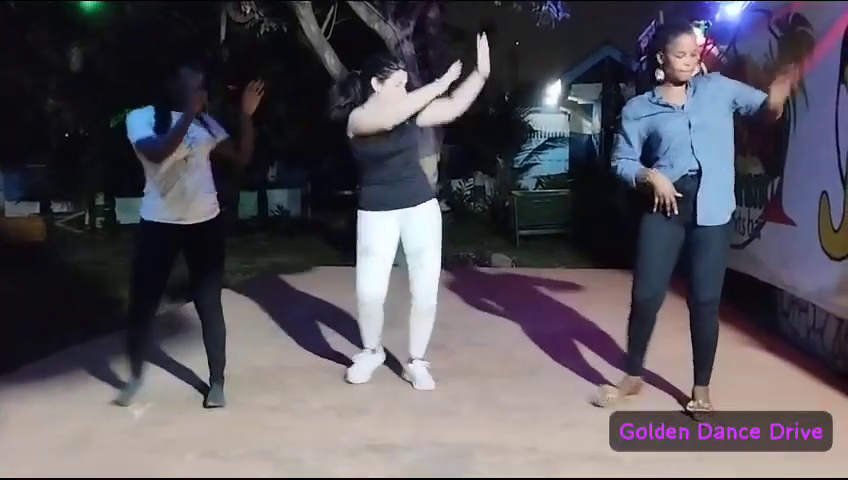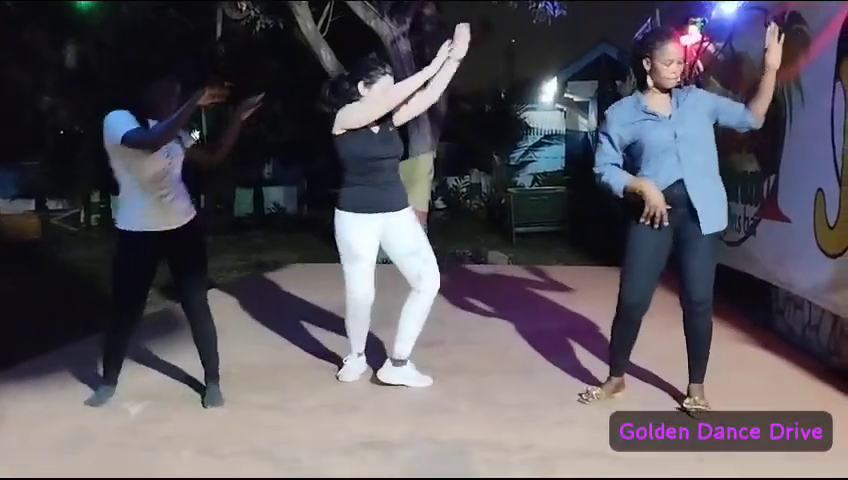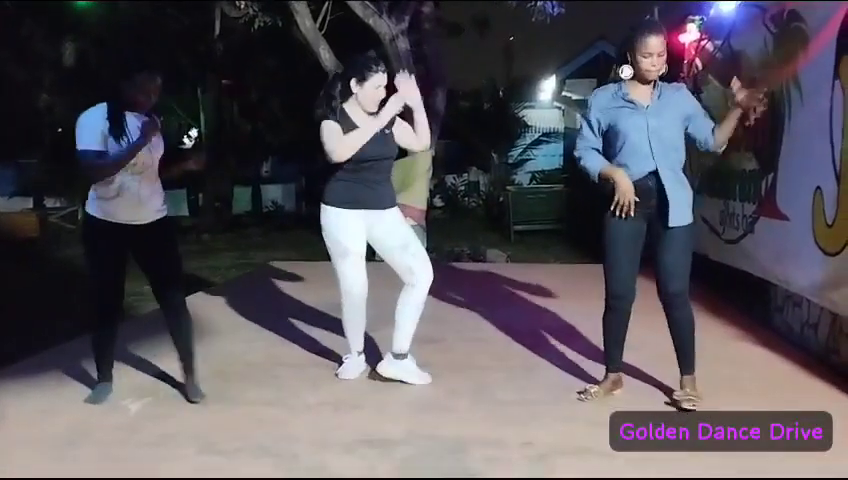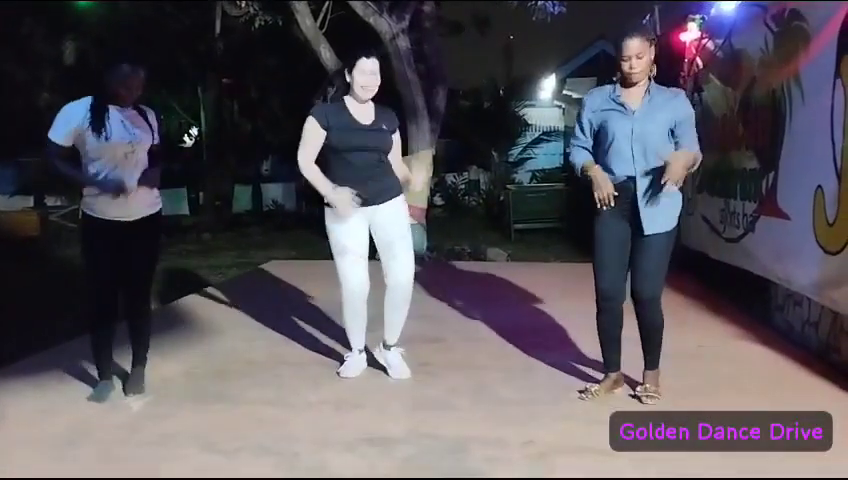
dt=0.2s
person 1, frame 1
left shoulder: (717, 88)
right shoulder: (639, 109)
left elbow: (766, 109)
right elbow: (622, 160)
left wrist: (777, 96)
right wrist: (650, 176)
left hip: (711, 207)
right hip: (664, 207)
left knee: (705, 301)
right knee: (645, 296)
left ankle: (701, 389)
right ankle: (633, 377)
person 1, frame 2
left shoulder: (698, 101)
right shoulder: (622, 113)
left elbow: (750, 120)
right elbow: (605, 168)
left wrist: (770, 70)
right wrist: (642, 186)
left hip: (700, 212)
right hip: (653, 212)
left knee: (698, 301)
right knee: (632, 300)
left ankle: (696, 388)
right ankle: (616, 377)
person 1, frame 3
left shoulder: (680, 97)
right shoulder: (603, 99)
left elbow: (712, 140)
right elbow: (585, 152)
left wrist: (737, 109)
right wrist: (615, 174)
left hip: (672, 204)
right hip: (627, 202)
left knee: (675, 292)
right knee: (618, 293)
left ankle: (687, 380)
right ankle: (612, 374)
person 1, frame 4
left shoulder: (674, 100)
right shoulder: (597, 101)
left elbow: (690, 148)
right elbow: (578, 148)
left wrist: (685, 159)
right wrist: (594, 173)
left hip: (656, 208)
right hip: (611, 204)
left knee: (646, 295)
right knee: (608, 294)
left ankle: (651, 373)
right ankle: (612, 373)
person 2, frame 1
left shoulder: (408, 112)
right shoulder: (358, 117)
left elbow: (452, 107)
right elbow: (391, 114)
left wrist: (480, 74)
right wrist: (440, 83)
left hip: (421, 208)
right hip: (377, 214)
left knee: (426, 290)
right knee: (370, 291)
left ankle: (416, 362)
right ankle: (370, 351)
person 2, frame 2
left shoulder: (388, 118)
right shoulder: (344, 116)
left elbow: (426, 98)
right elbow: (386, 99)
left wrist: (454, 59)
right wrist: (433, 66)
left hip: (397, 213)
right hip: (356, 217)
left knee: (428, 281)
right knee: (361, 295)
left ankle: (398, 364)
right ankle: (356, 357)
person 2, frame 3
left shoulder: (386, 120)
right shoulder: (332, 119)
left elbow: (421, 143)
right elbow: (339, 152)
left wrist: (415, 101)
right wrist: (383, 114)
left hip: (385, 213)
right hip: (342, 214)
left knee: (421, 274)
right knee: (354, 290)
left ankle: (397, 357)
right ankle: (355, 355)
person 2, frame 4
left shoulder: (388, 118)
right shoulder: (325, 113)
left elbow: (395, 162)
right elbow: (305, 159)
left wrist: (410, 177)
right wrist: (331, 192)
left hip: (389, 204)
right hip: (345, 211)
left knee: (402, 276)
right knee: (355, 286)
left ankle: (388, 347)
right ankle: (356, 352)
person 3, frame 1
left shoulder: (205, 122)
right shoulder: (142, 118)
left elbow: (242, 154)
right elbow: (156, 154)
left wrist: (246, 114)
right wrist: (187, 112)
left hip: (205, 224)
right hip: (159, 225)
left knee: (209, 305)
right knee: (143, 302)
left ankle: (217, 381)
right ankle: (134, 376)
person 3, frame 2
left shoulder: (174, 130)
right shoulder: (118, 121)
left elbow: (212, 157)
right elbow: (151, 142)
left wrist: (238, 118)
right wrist: (194, 103)
left hip: (183, 228)
right hip: (137, 232)
left knee: (197, 307)
right knee: (125, 310)
left ankle: (212, 381)
right ankle: (108, 381)
person 3, frame 3
left shoulder: (149, 124)
right shoulder: (94, 118)
right elbow: (97, 170)
left wrist: (183, 165)
right wrist: (141, 142)
left hip: (154, 222)
right hip: (106, 225)
left knee: (173, 299)
right knee: (108, 305)
left ankle: (189, 375)
right ankle: (104, 379)
person 3, frame 4
left shoulder: (147, 116)
right shoulder: (78, 112)
right elbow: (53, 159)
left wrist: (155, 172)
right wrist: (96, 182)
left hip: (145, 219)
right hip: (100, 221)
left knee: (137, 298)
right knee: (103, 299)
left ankle: (138, 368)
right ankle: (104, 377)
